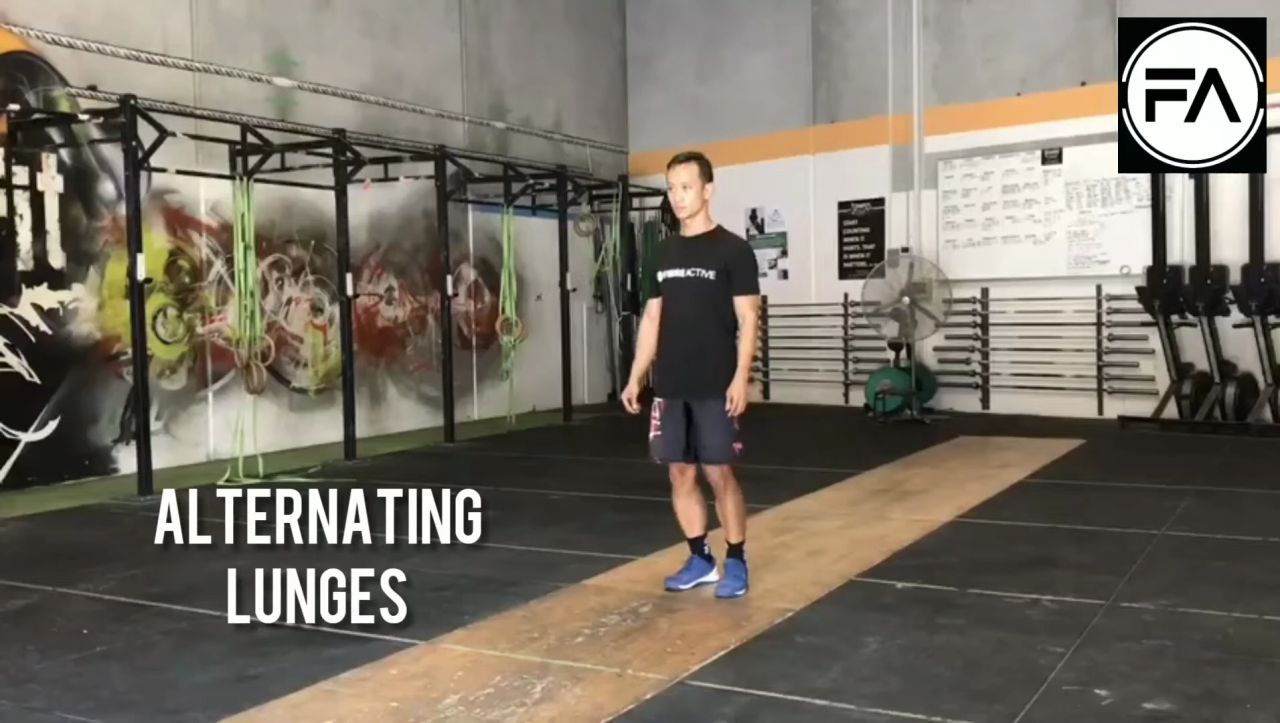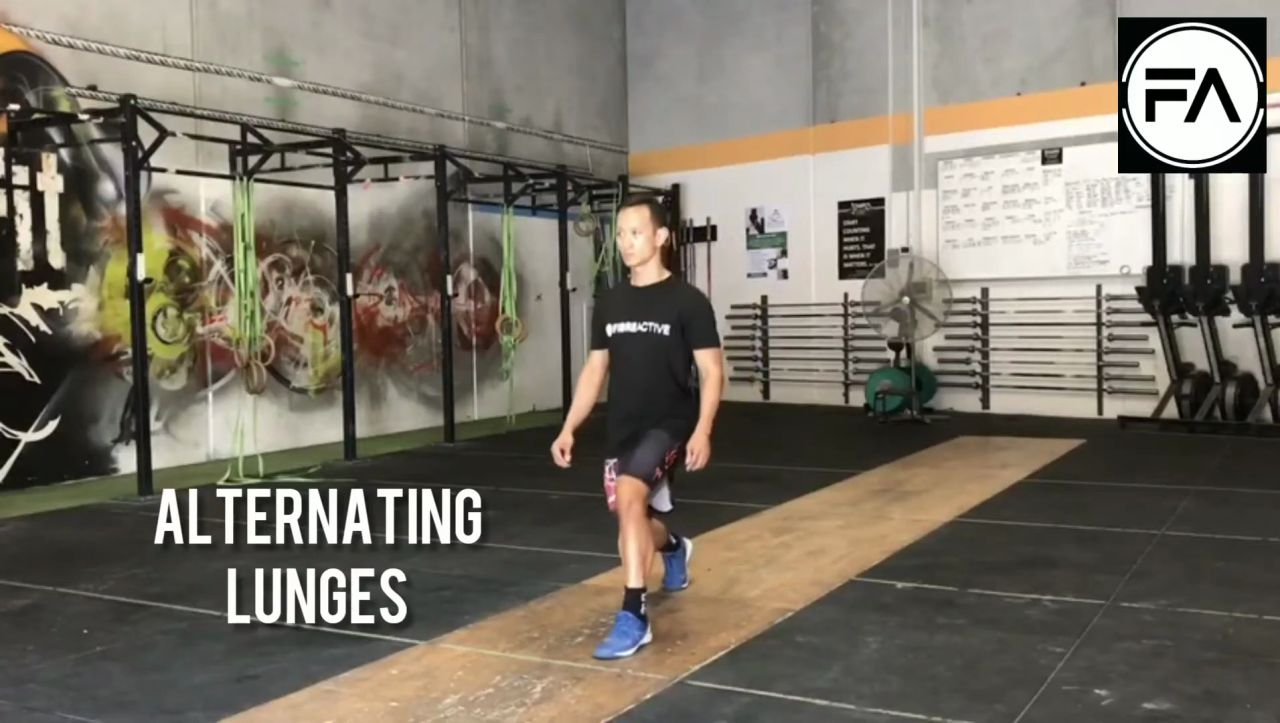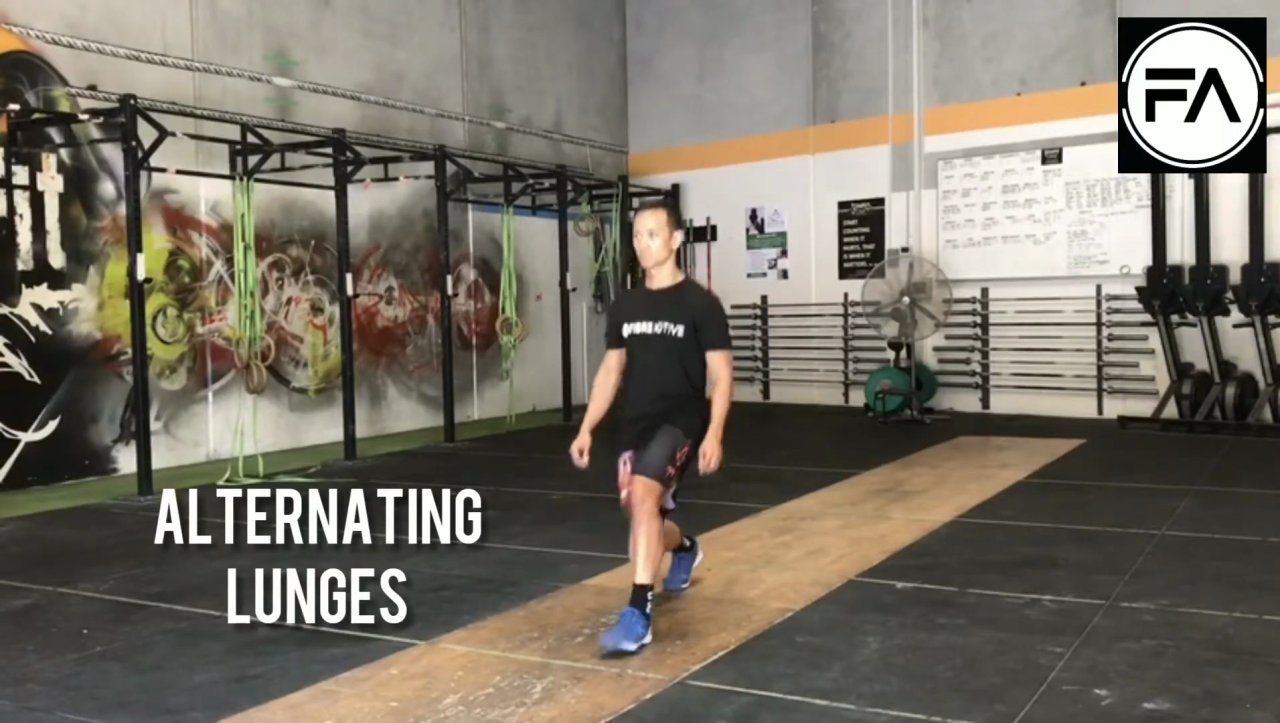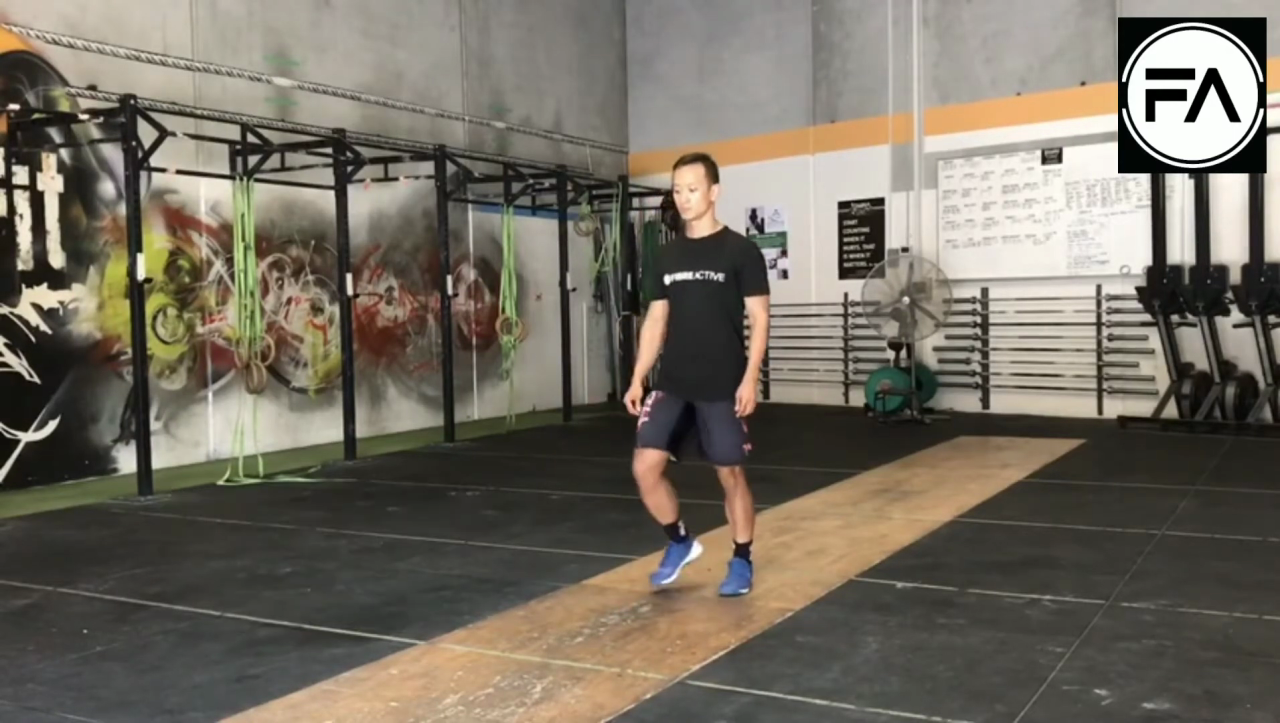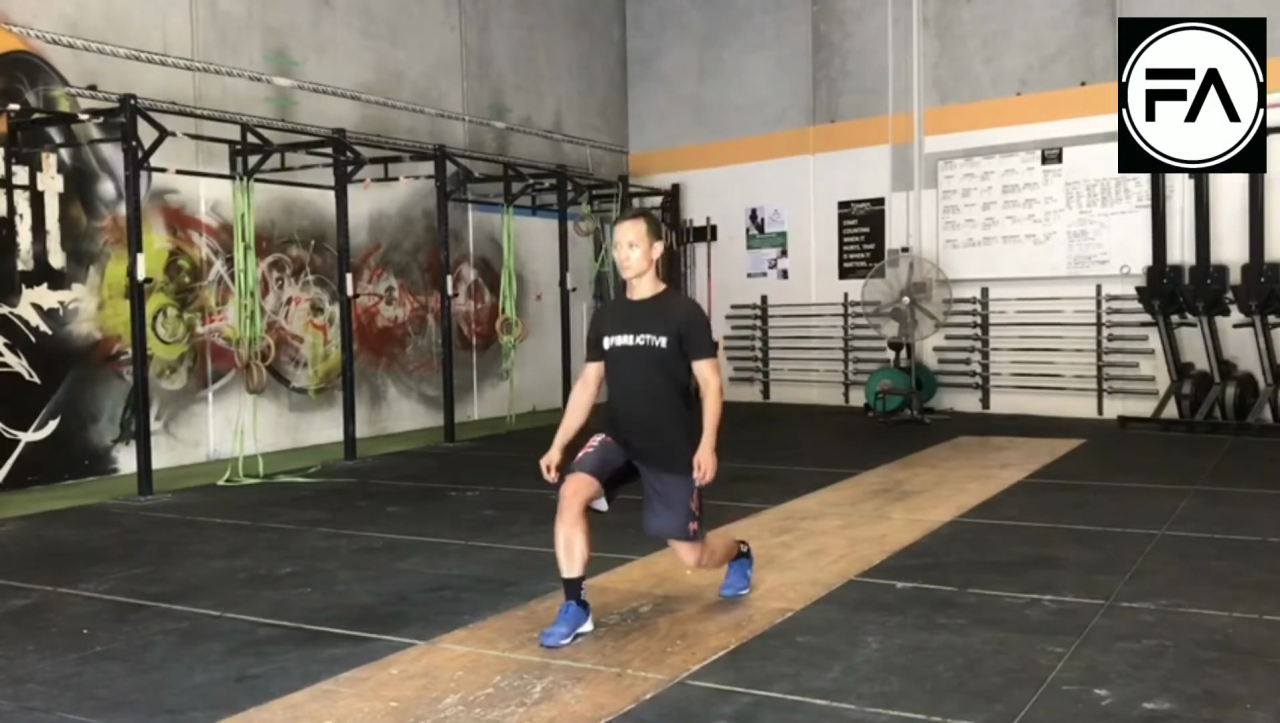
dt=1s
person 1, frame 1
left shoulder: (732, 249)
right shoulder: (665, 252)
left elbow: (748, 318)
right elbow: (652, 318)
left wrist: (741, 378)
right wrist: (636, 376)
left hip: (714, 384)
right hip: (670, 384)
left knee: (719, 474)
right knee: (680, 474)
left ankle: (735, 560)
right ankle: (700, 558)
person 1, frame 2
left shoulder: (687, 301)
right shoulder: (609, 303)
left elbow: (711, 371)
right elbow: (595, 369)
left wrist: (702, 431)
right wrist: (569, 428)
left hip: (669, 425)
right hip: (623, 430)
left knee: (629, 496)
right knee: (634, 524)
left ankle: (634, 616)
right ankle: (674, 547)
person 1, frame 3
left shoulder: (700, 303)
right shoulder: (625, 305)
left elbow: (721, 374)
right elbow: (611, 369)
left wrist: (714, 434)
right wrist: (586, 429)
left hip: (680, 421)
right hip: (636, 426)
left knee: (642, 495)
right knee: (646, 521)
left ankle: (638, 613)
right ankle: (685, 548)
person 1, frame 4
left shoulder: (740, 251)
right shoulder: (668, 254)
left elbow: (759, 319)
right elbow: (656, 320)
left wrist: (750, 379)
right wrist: (638, 378)
left hip: (722, 385)
right hip: (672, 383)
left knee: (730, 474)
right knee: (645, 467)
left ankle: (741, 561)
right ankle: (679, 542)
person 1, frame 5
left shoulder: (684, 312)
right shoulder: (606, 317)
left elbow: (710, 382)
right elbow: (588, 382)
left wrist: (708, 445)
right wrist: (558, 444)
left hip: (671, 449)
right hip: (619, 439)
left knee: (692, 554)
right knee: (572, 492)
left ankle: (740, 554)
right ankle: (575, 607)
